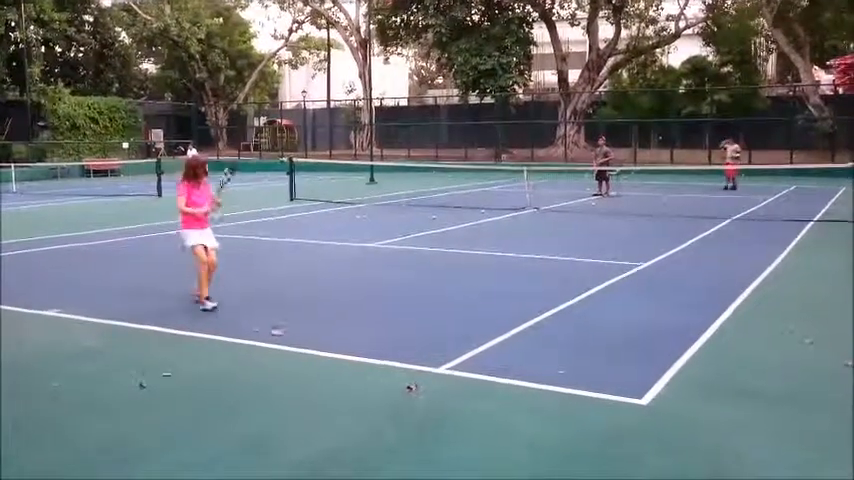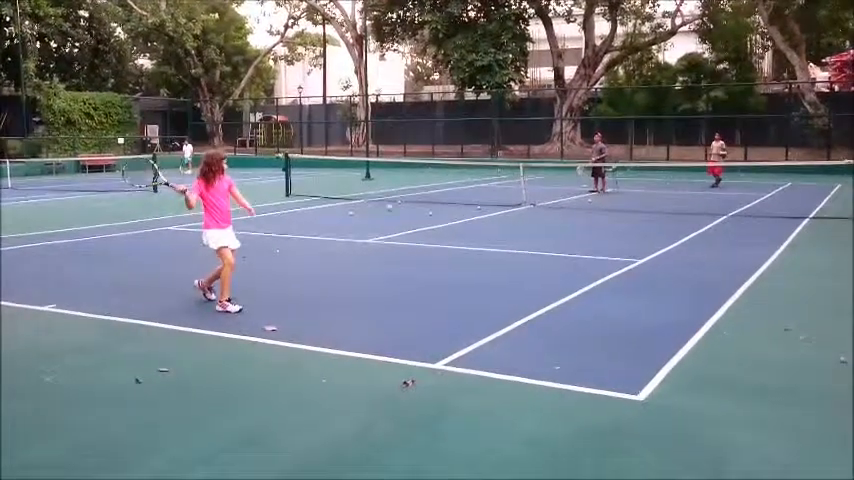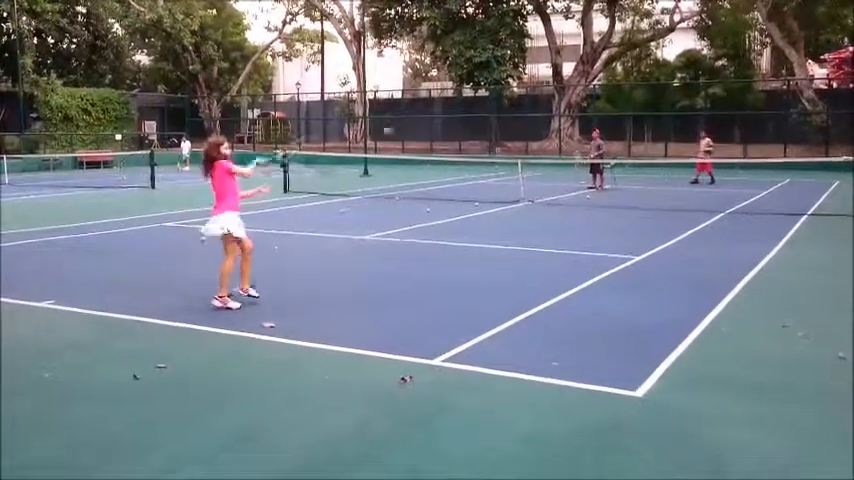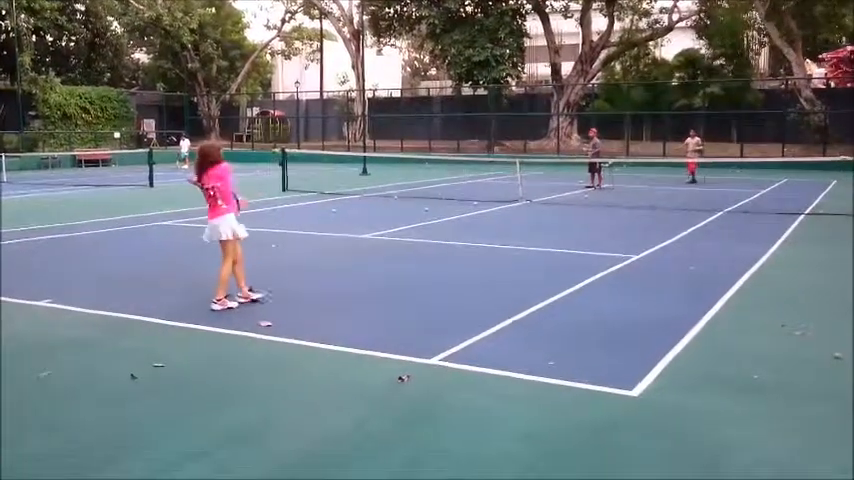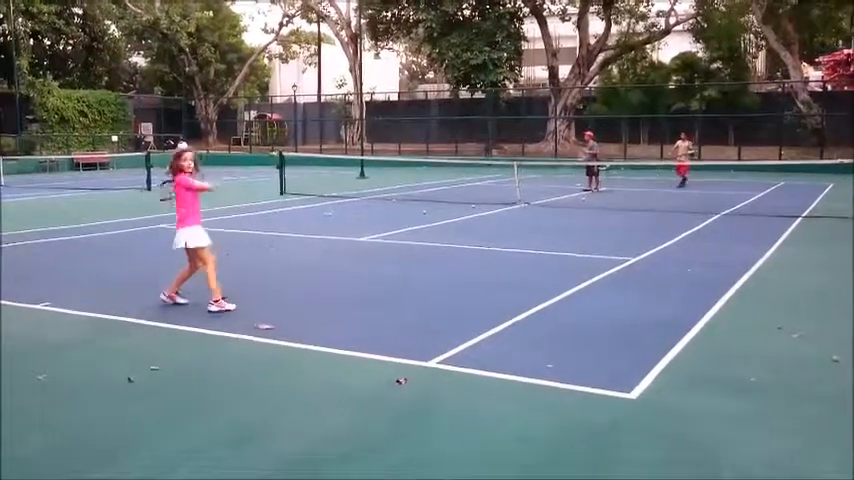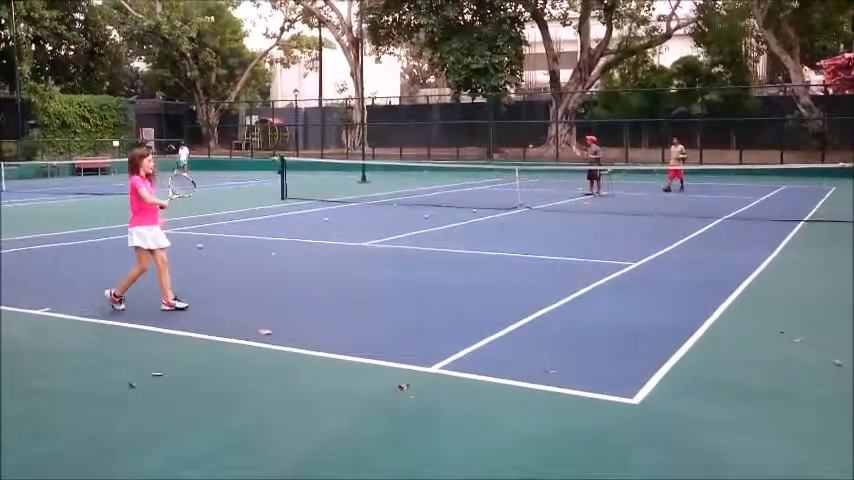
dt=0.4s
person 1, frame 1
left shoulder: (205, 183)
right shoulder: (185, 185)
left elbow: (212, 202)
right elbow: (181, 207)
left wrist: (215, 201)
right wrist: (199, 211)
left hip: (205, 229)
right hip: (190, 230)
left knee: (212, 262)
right knee: (203, 260)
left ankle: (202, 294)
right ankle: (204, 297)
person 1, frame 2
left shoulder: (226, 180)
right shoulder: (201, 183)
left elbow: (238, 198)
right elbow: (191, 206)
left wrist: (247, 206)
right wrist: (185, 193)
left hip: (227, 228)
right hip: (213, 229)
left knee: (226, 264)
right knee: (229, 262)
left ankle: (204, 284)
right ankle: (223, 301)
person 1, frame 3
left shoulder: (221, 167)
right shoulder: (221, 164)
left elbow: (235, 194)
right elbow: (246, 173)
left wrist: (257, 191)
right wrist: (252, 168)
left hip: (230, 215)
right hip: (225, 215)
left knee: (247, 247)
right knee: (231, 256)
left ankle: (244, 287)
right ankle: (221, 297)
person 1, frame 4
left shoulder: (203, 177)
right shoulder: (224, 167)
left elbow: (211, 200)
left hip: (216, 219)
right hip: (225, 218)
left knee: (237, 256)
right knee: (229, 259)
left ankle: (244, 292)
right ankle: (219, 299)
person 1, frame 5
left shoulder: (186, 180)
right shoulder: (181, 179)
right elbow: (206, 187)
right wrist: (207, 186)
left hip: (190, 227)
right hip: (189, 228)
left knee: (194, 265)
right knee: (210, 262)
left ankle: (170, 293)
right ankle: (216, 301)
person 1, frame 6
left shoulder: (147, 181)
right shoulder: (136, 180)
right elbow: (149, 200)
left wrist: (158, 216)
right wrist: (163, 203)
left hip: (152, 228)
right hip: (140, 228)
left knee: (163, 263)
right knee: (142, 267)
left ankle: (168, 300)
right ankle: (115, 294)
